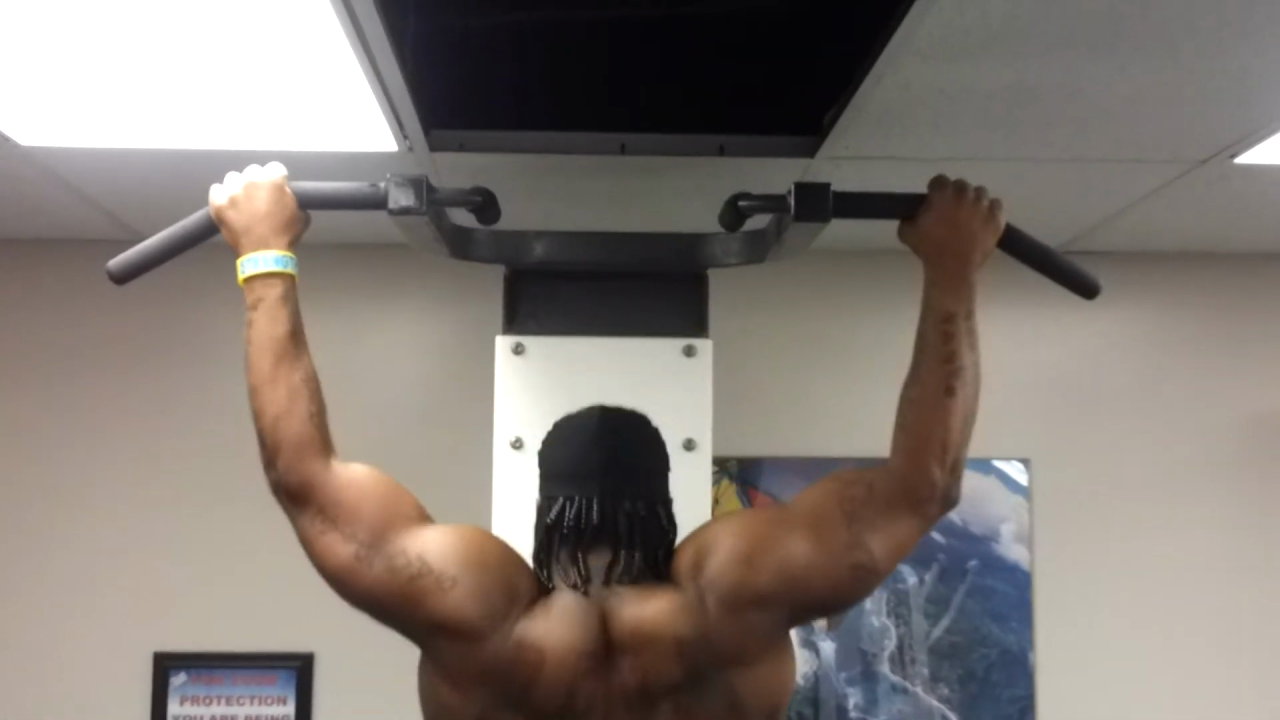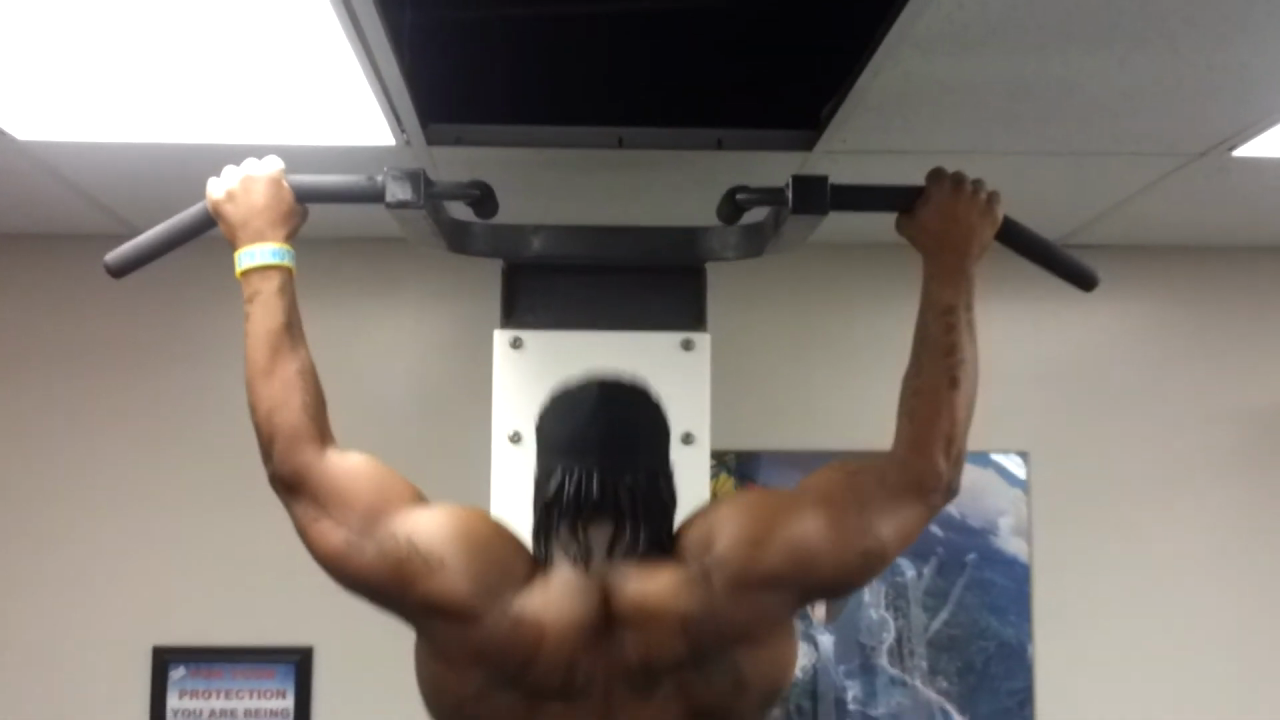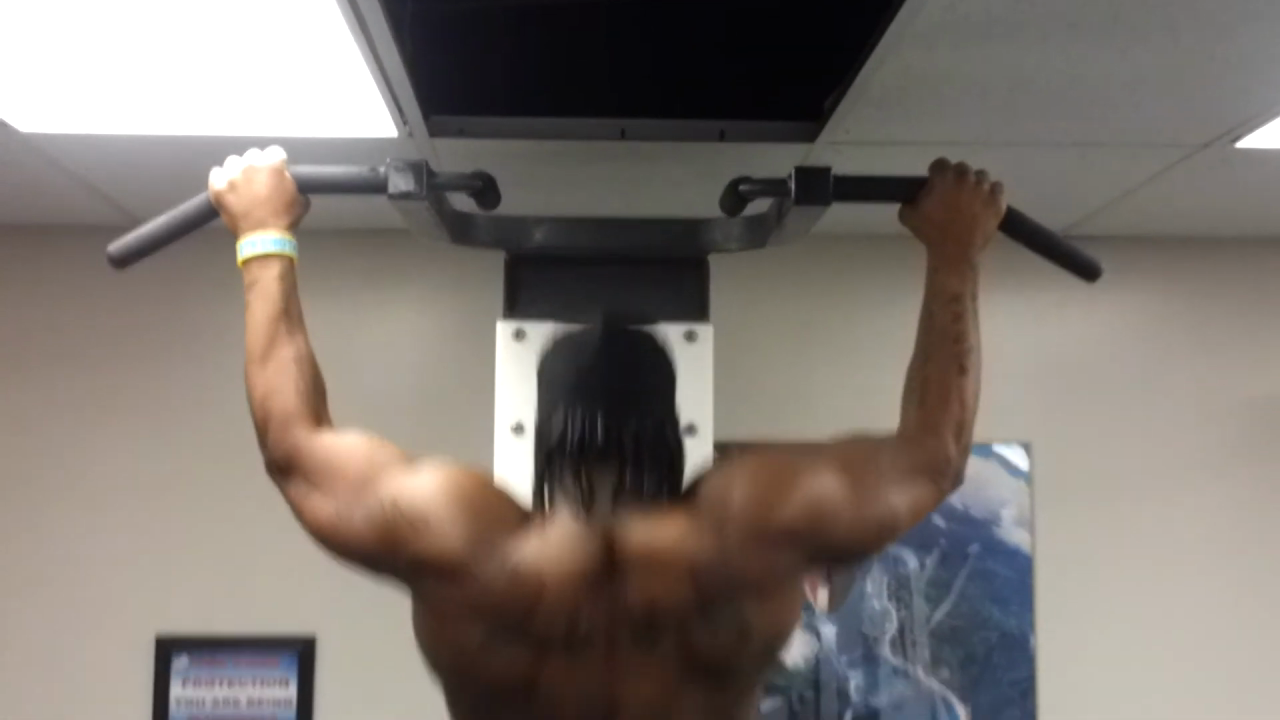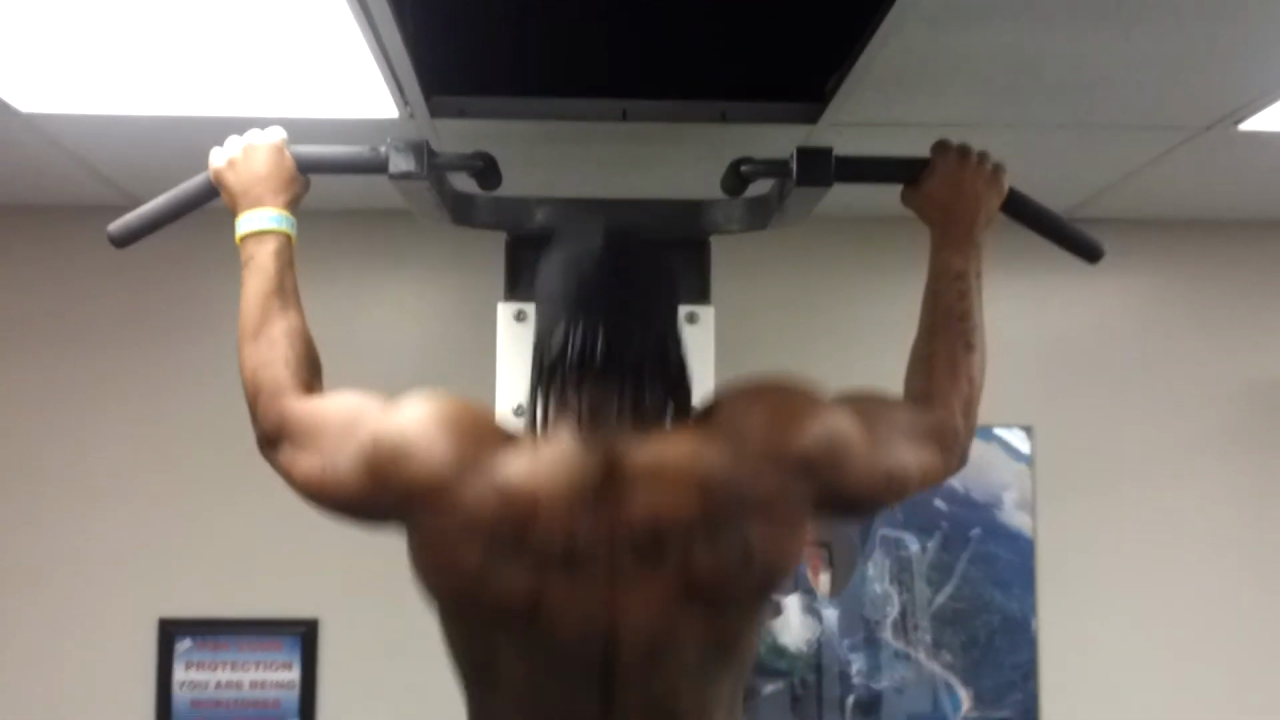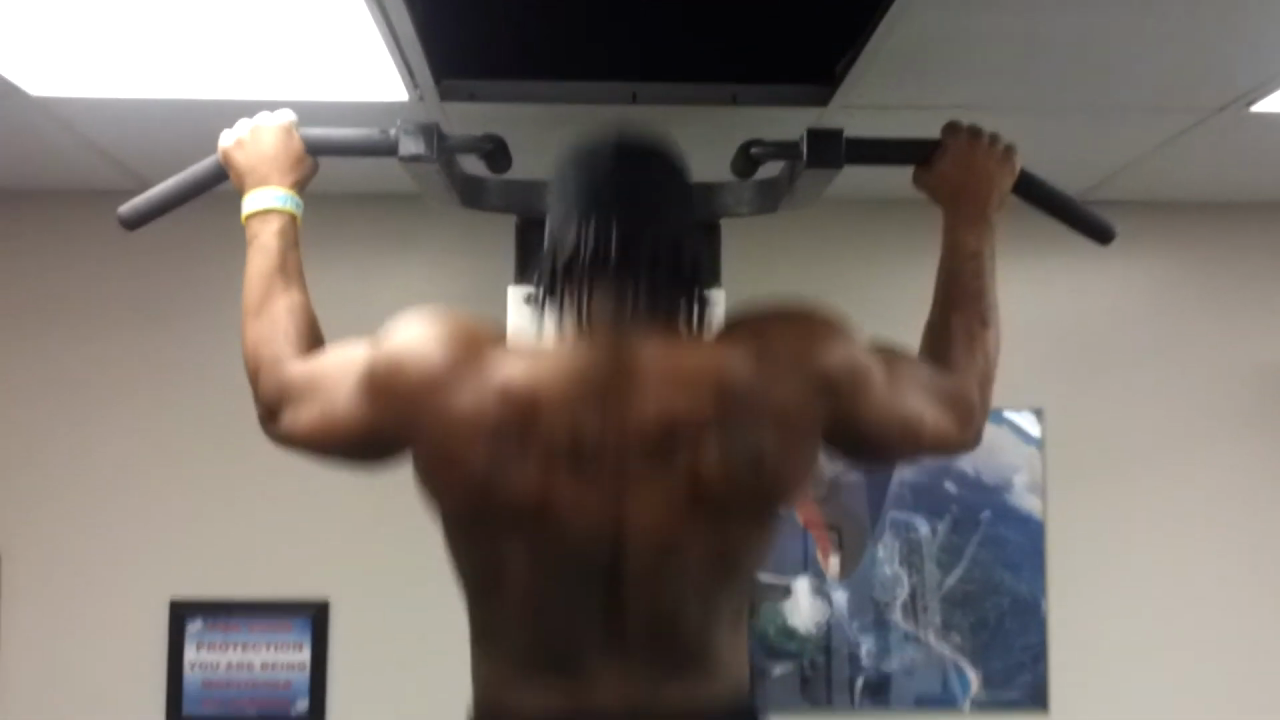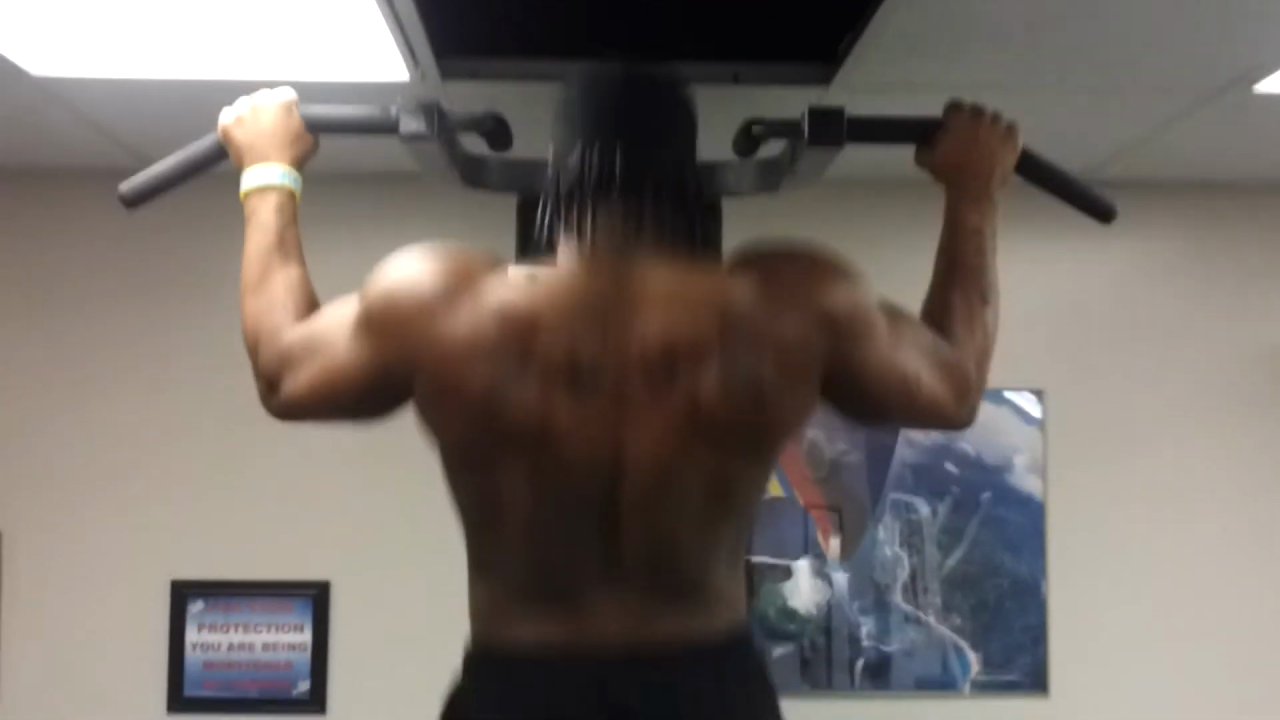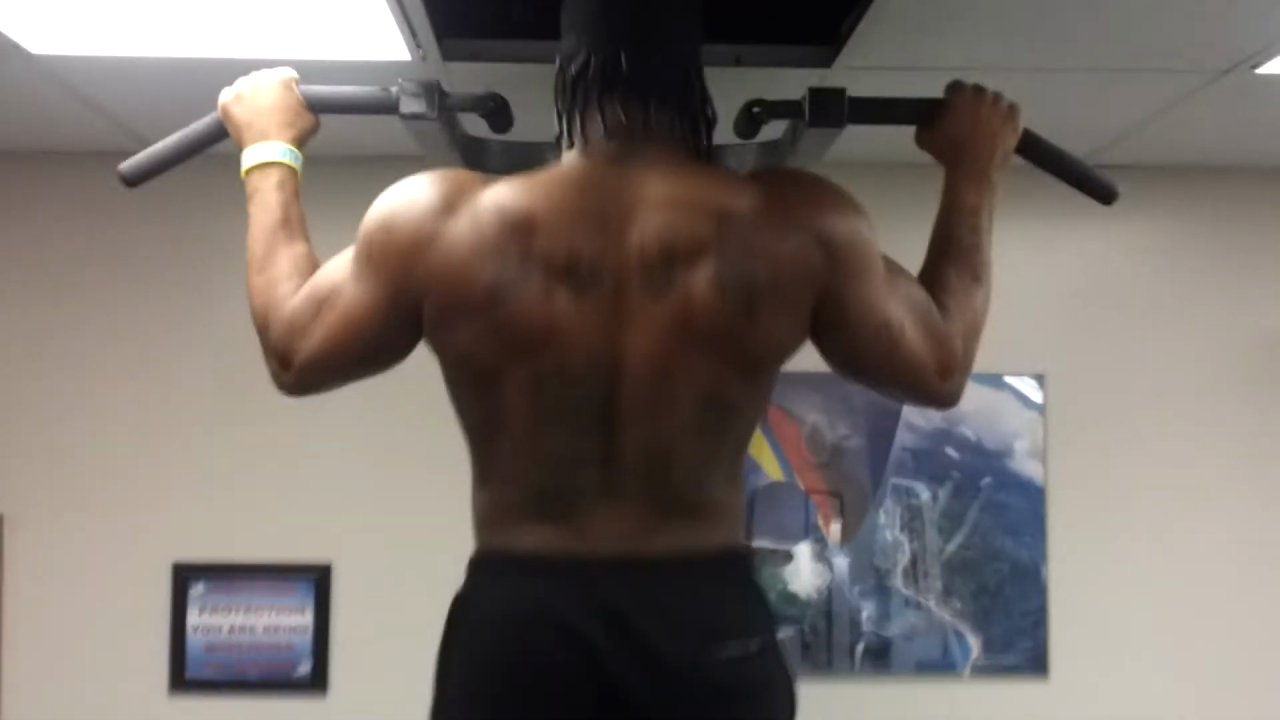
dt=0.1s
person 1, frame 1
left shoulder: (473, 615)
right shoulder: (732, 606)
left elbow: (300, 472)
right elbow: (925, 482)
left wrist: (266, 257)
right wrist: (950, 271)
person 1, frame 2
left shoulder: (465, 587)
right shoulder: (744, 580)
left elbow: (297, 460)
right elbow: (926, 472)
left wrist: (264, 252)
right wrist: (949, 265)
person 1, frame 3
left shoulder: (465, 554)
right shoulder: (747, 540)
left elbow: (292, 446)
right elbow: (933, 456)
left wrist: (266, 239)
right wrist: (953, 253)
person 1, frame 4
left shoulder: (452, 468)
right shoulder: (764, 455)
left elbow: (281, 420)
right elbow: (940, 436)
left wrist: (264, 219)
right wrist: (956, 234)
person 1, frame 5
left shoulder: (448, 377)
right shoulder: (782, 371)
left elbow: (282, 394)
right elbow: (956, 408)
left wrist: (269, 196)
right wrist: (969, 212)
person 1, frame 6
left shoulder: (440, 295)
right shoulder: (789, 301)
left elbow: (281, 373)
right elbow: (953, 391)
left wrist: (269, 173)
right wrist: (971, 193)
person 1, frame 7
left shoulder: (440, 217)
right shoulder: (790, 223)
left elbow: (291, 348)
right elbow: (940, 364)
left wrist: (270, 150)
right wrist: (971, 171)
left hip: (515, 629)
right hip: (710, 632)
